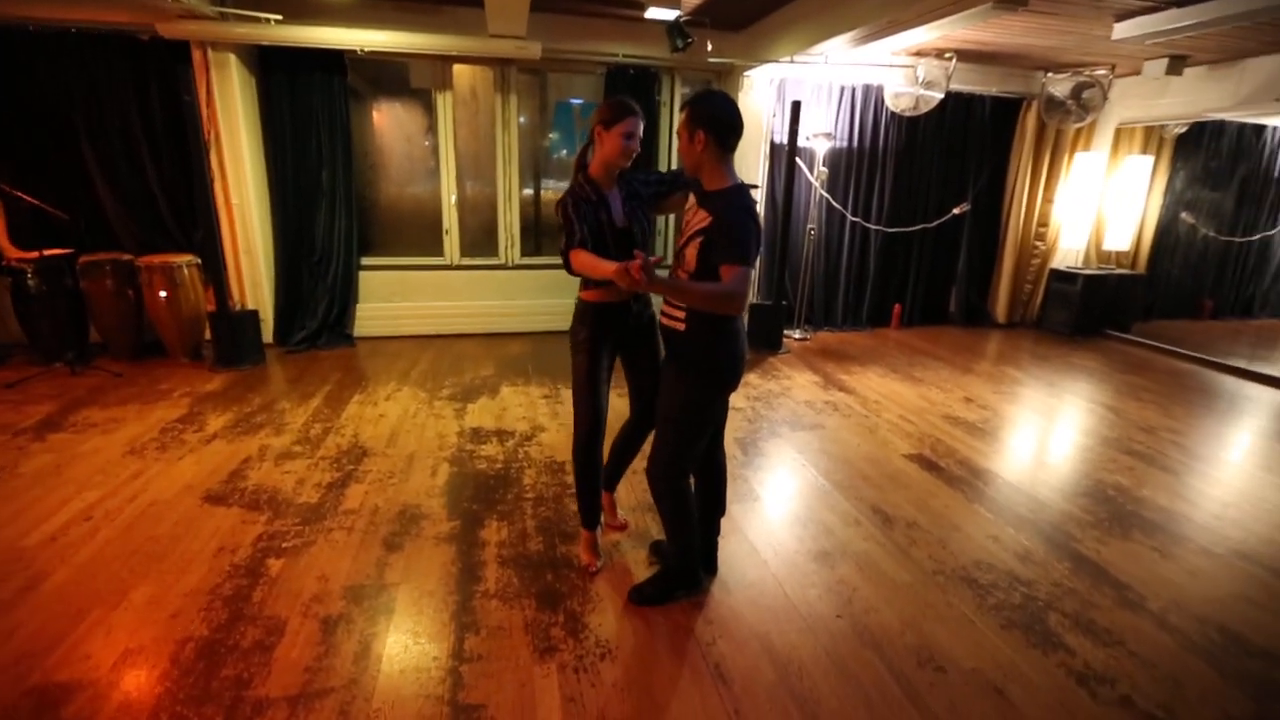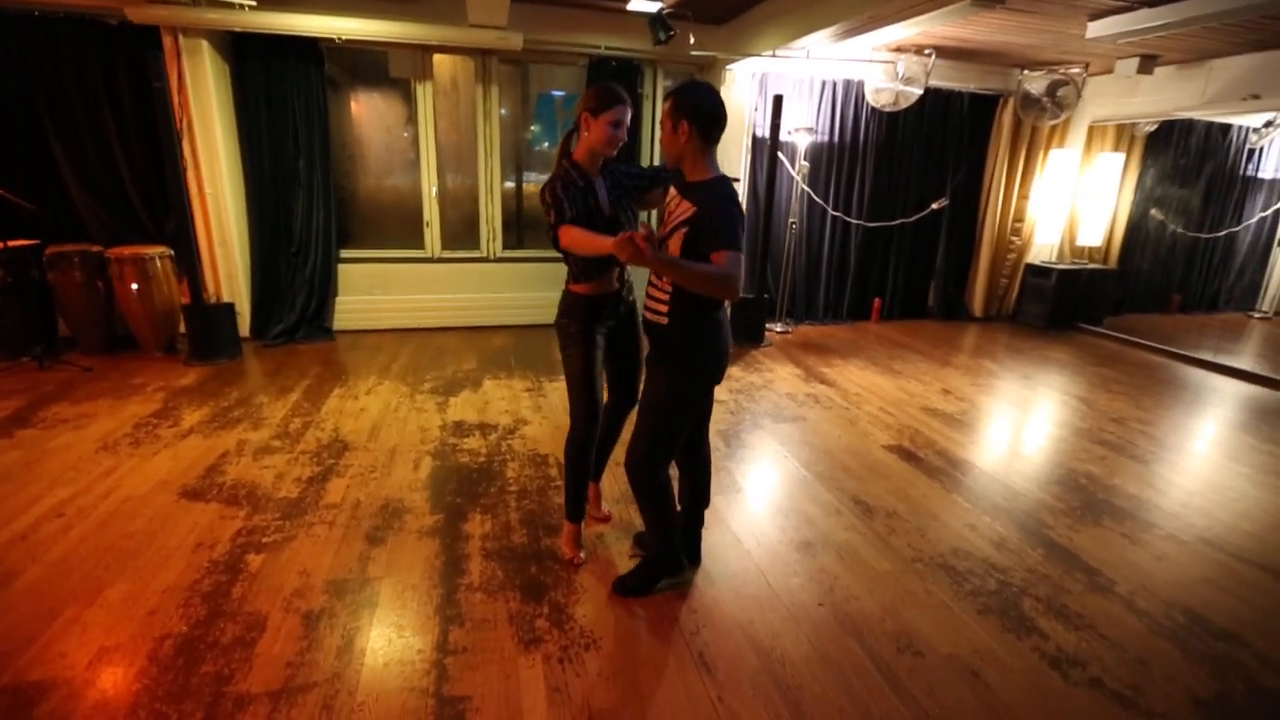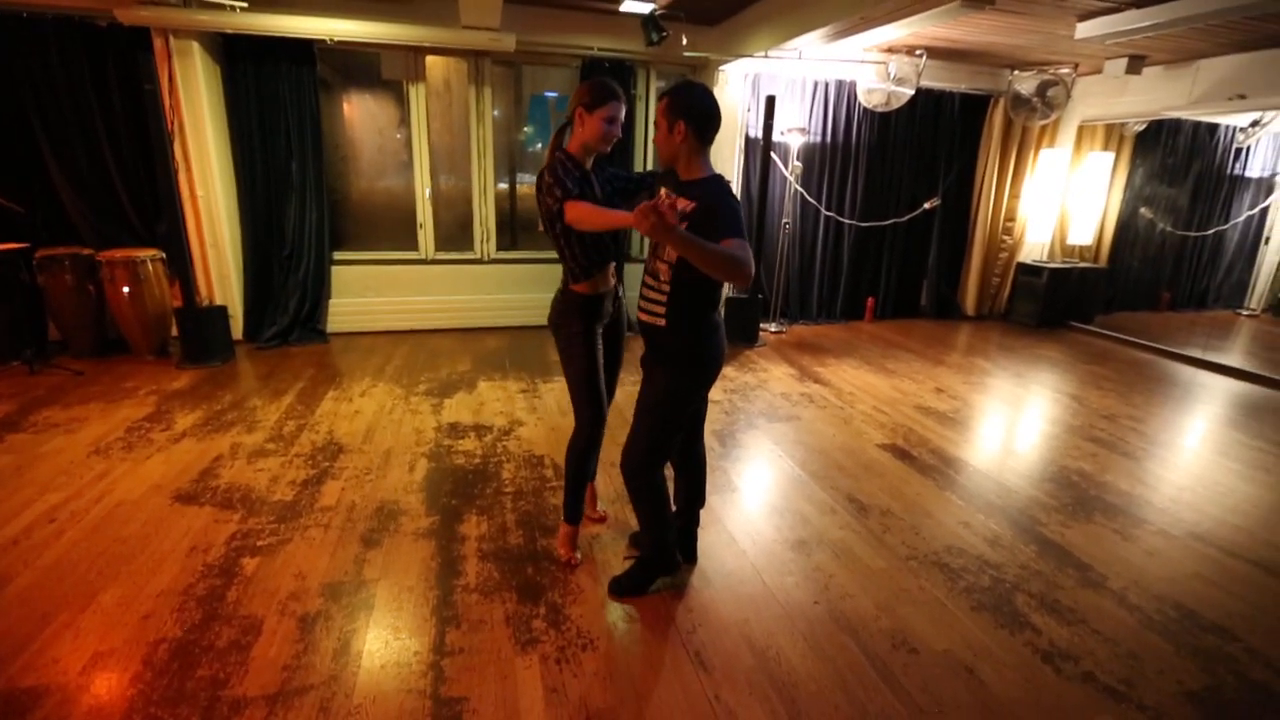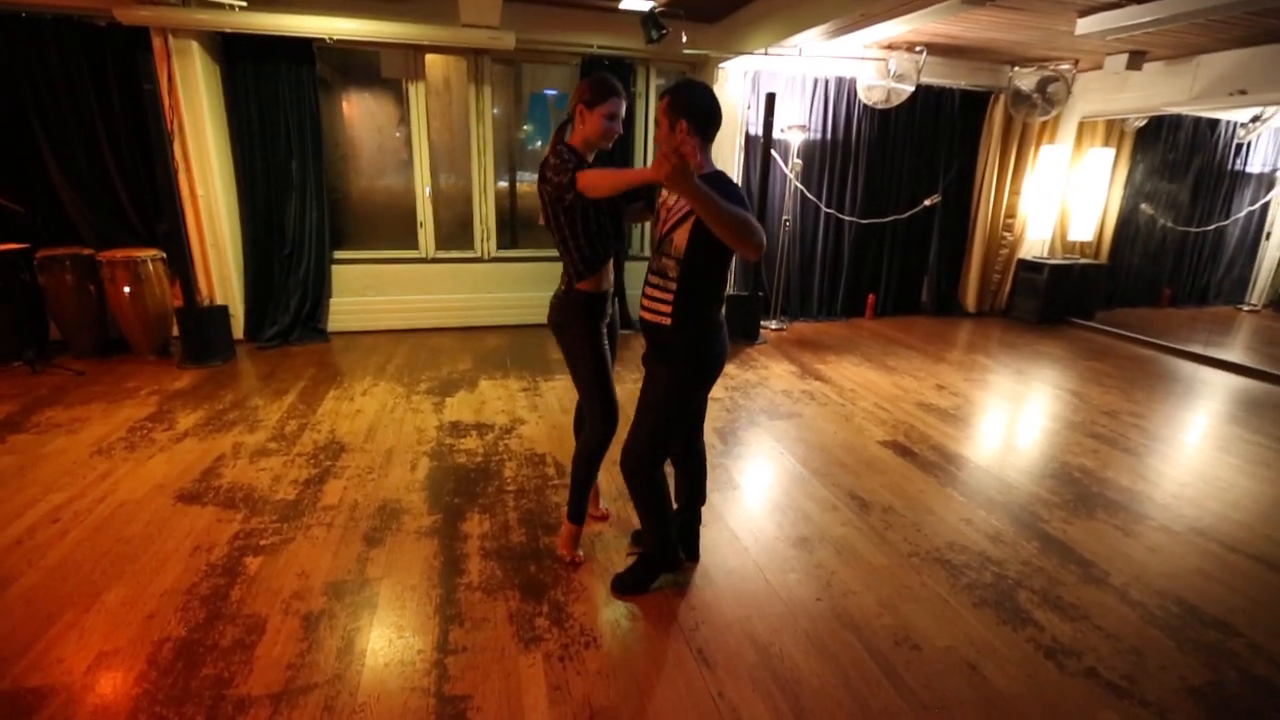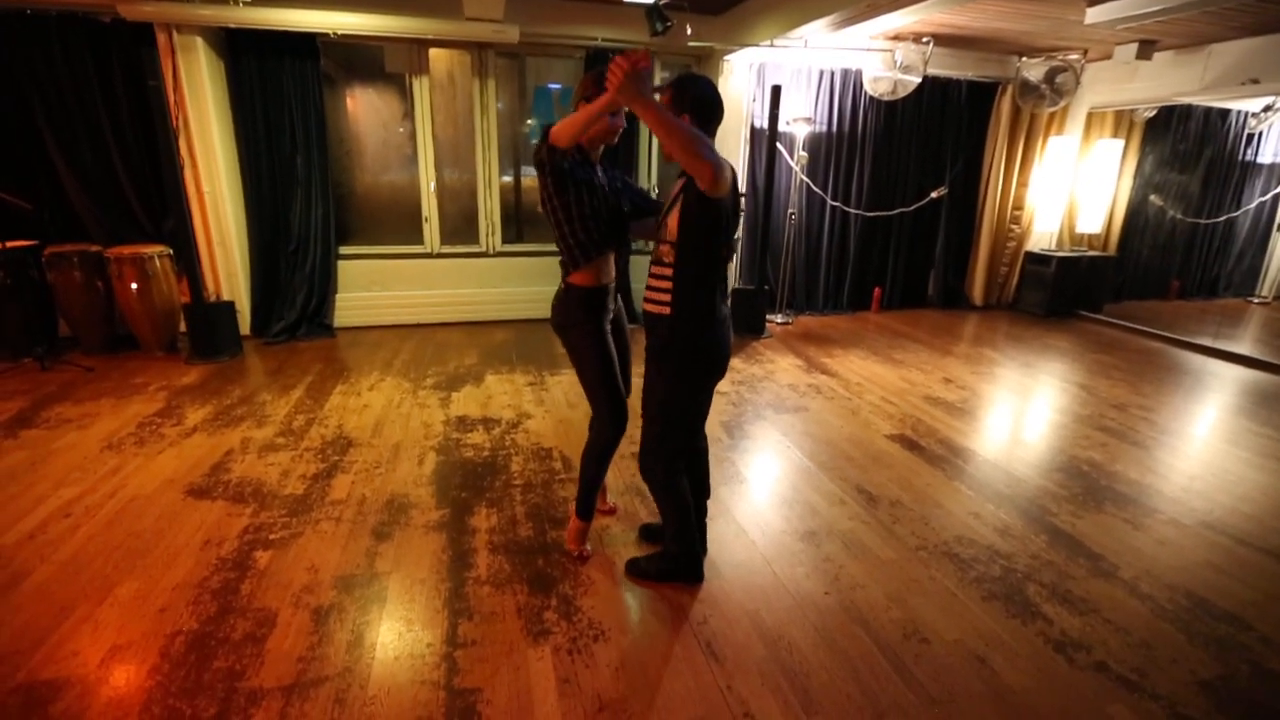
dt=0.3s
person 1, frame 1
left shoulder: (733, 212)
right shoulder: (705, 194)
left elbow: (735, 297)
left wrist: (659, 285)
left hip: (703, 358)
right hip: (705, 353)
left knee: (666, 468)
right knee: (706, 453)
left ankle: (684, 568)
right ankle: (701, 549)
person 1, frame 2
left shoulder: (717, 204)
right shoulder: (685, 185)
left elbow: (730, 283)
left wrist: (656, 261)
left hip: (688, 352)
right hip: (690, 347)
left knee: (644, 461)
right knee: (690, 446)
left ankle: (665, 555)
right ankle: (685, 539)
person 1, frame 3
left shoulder: (714, 201)
right shoulder: (675, 184)
left elbow: (742, 270)
right elbow: (632, 203)
left wrist: (674, 237)
left hip: (683, 353)
right hip: (682, 347)
left knee: (640, 461)
right knee: (685, 446)
left ankle: (660, 553)
right ankle: (681, 539)
person 1, frame 4
left shoulder: (715, 193)
right shoulder: (675, 188)
left elbow: (754, 244)
left wrist: (692, 185)
left hip: (687, 351)
right hip: (681, 345)
left knee: (639, 458)
right knee: (685, 443)
left ankle: (660, 551)
right ankle: (683, 537)
person 1, frame 5
left shoulder: (709, 181)
right shoulder: (691, 182)
left elbow: (715, 171)
right elbow: (677, 239)
left wrist: (642, 101)
left hip: (690, 344)
right hip: (688, 336)
left knee: (658, 457)
right knee: (686, 439)
left ankle: (683, 556)
right ankle: (688, 532)
person 2, frame 1
left shoulder: (638, 186)
right shoulder: (574, 201)
left elbow: (687, 184)
right elbow: (576, 257)
right wrist: (615, 271)
left hip: (640, 314)
right hip: (596, 320)
left knee: (647, 413)
right knee: (589, 427)
left ankle: (606, 489)
right ankle: (588, 529)
person 2, frame 2
left shoulder: (616, 176)
right shoulder: (559, 186)
left elbow: (664, 181)
right elbow: (567, 235)
right wrist: (615, 244)
left hip: (624, 303)
right hip: (584, 312)
left knee: (624, 402)
right knee: (588, 417)
left ankle: (593, 484)
right ankle: (572, 523)
person 2, frame 3
left shoulder: (601, 174)
right shoulder: (555, 174)
left elbow: (647, 184)
right elbow: (575, 213)
right wrist: (634, 219)
left hip: (612, 302)
right hip: (578, 311)
left knee: (603, 406)
right knee: (590, 417)
left ankle: (587, 486)
right ankle: (569, 524)
person 2, frame 4
left shoulder: (596, 172)
right shoulder: (558, 165)
left elbow: (636, 202)
right elbow: (586, 184)
right wrist: (653, 171)
left hip: (603, 303)
right hip: (578, 309)
left knee: (594, 403)
right knee: (604, 417)
left ankle: (588, 489)
right ankle: (571, 525)
person 2, frame 5
left shoulder: (608, 174)
right shoulder: (560, 164)
left elbow: (652, 214)
right elbow: (552, 142)
right wrist: (613, 99)
left hip: (608, 299)
right hip: (581, 306)
left knee: (616, 400)
right knee: (613, 416)
left ankle: (596, 483)
right ankle: (580, 520)
